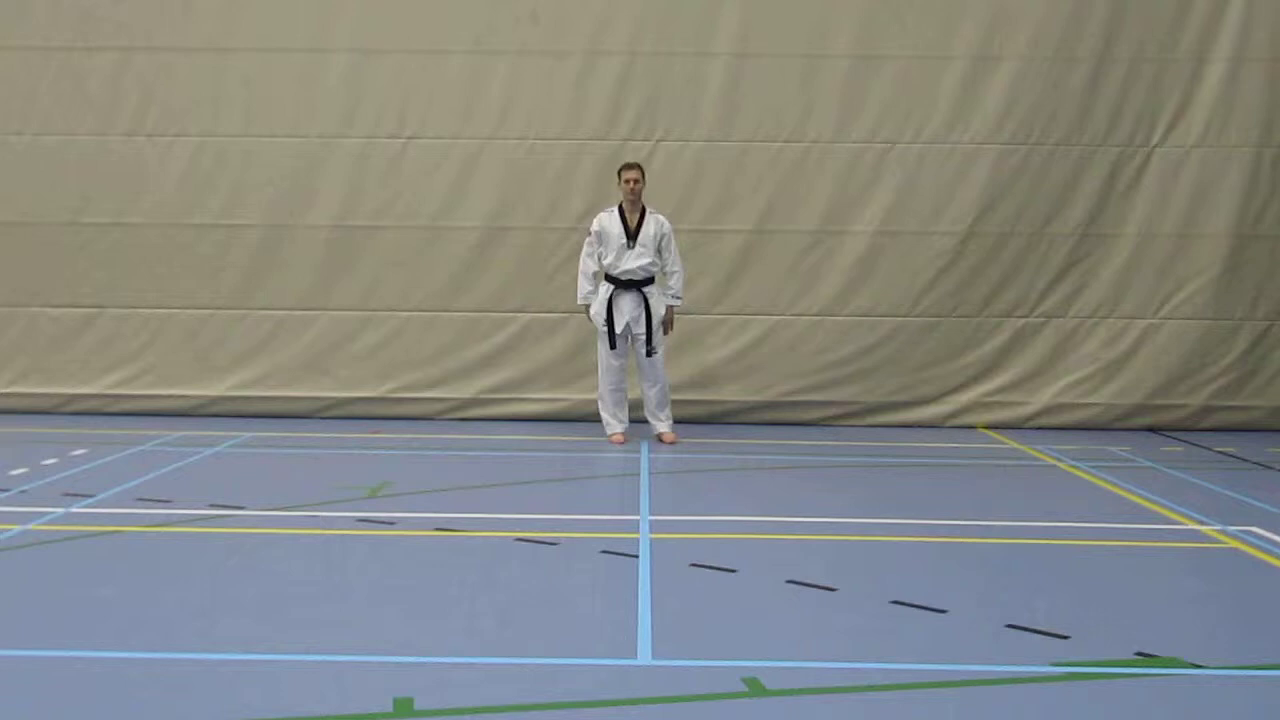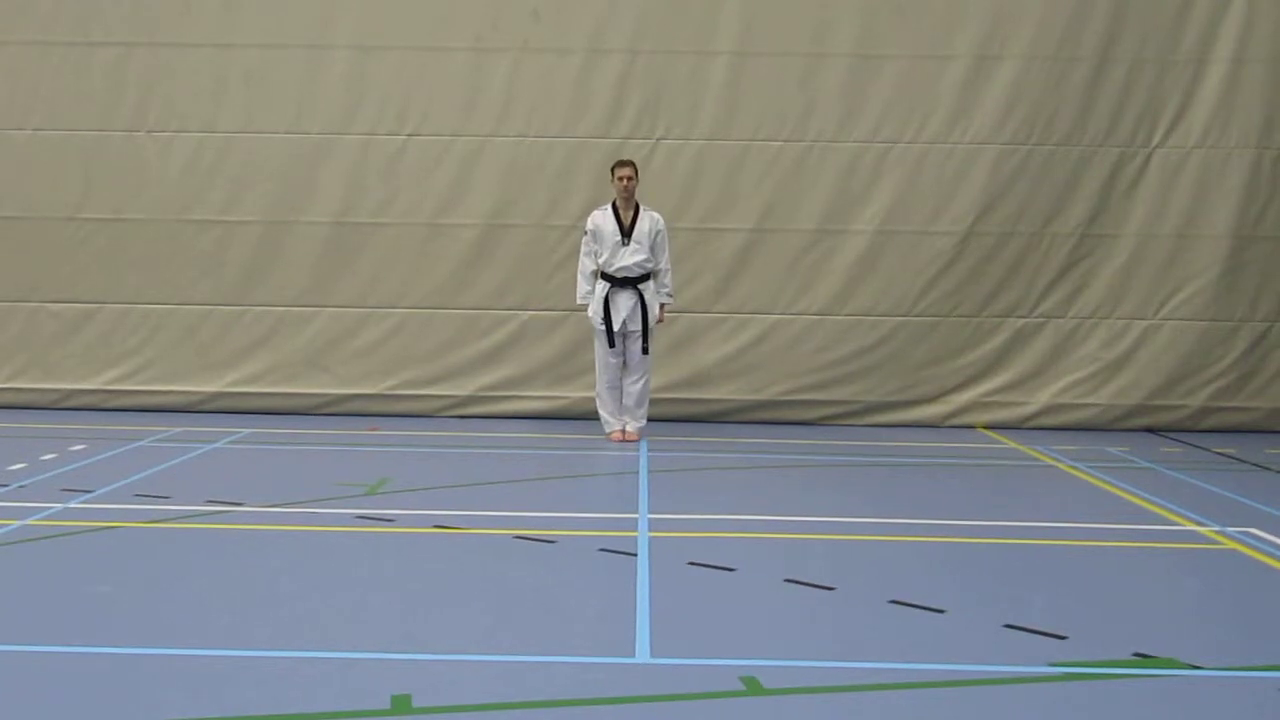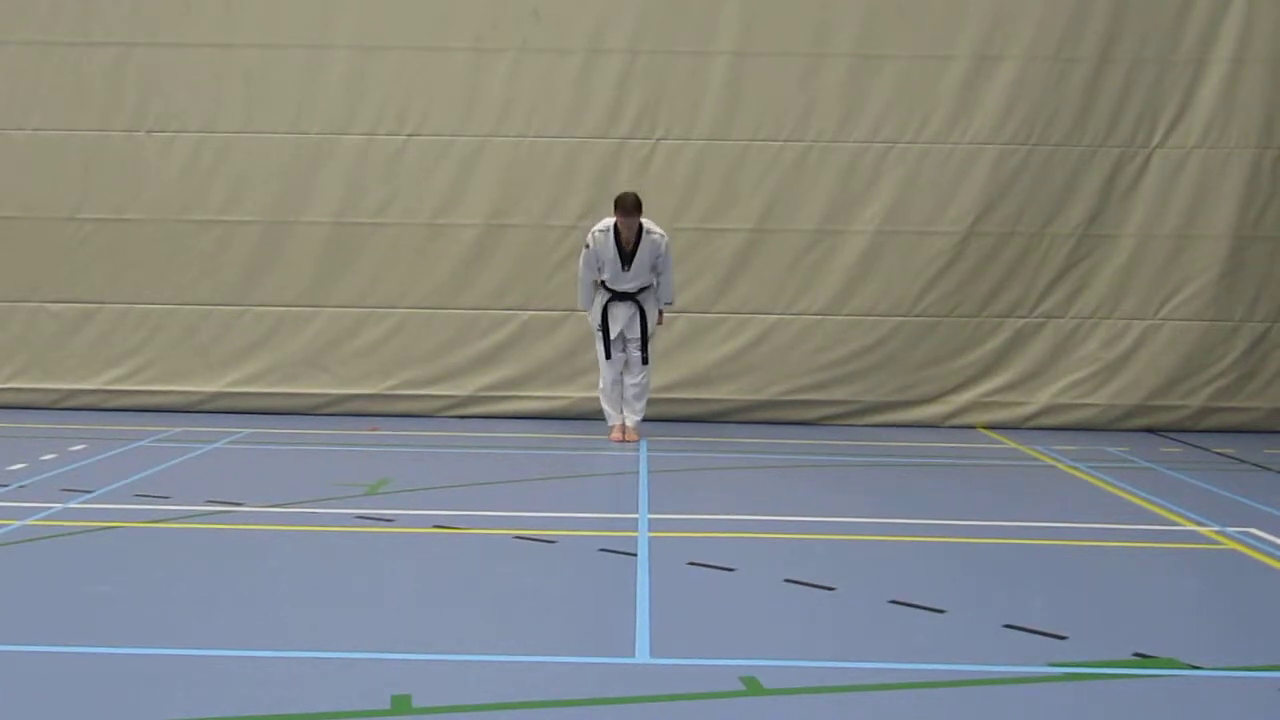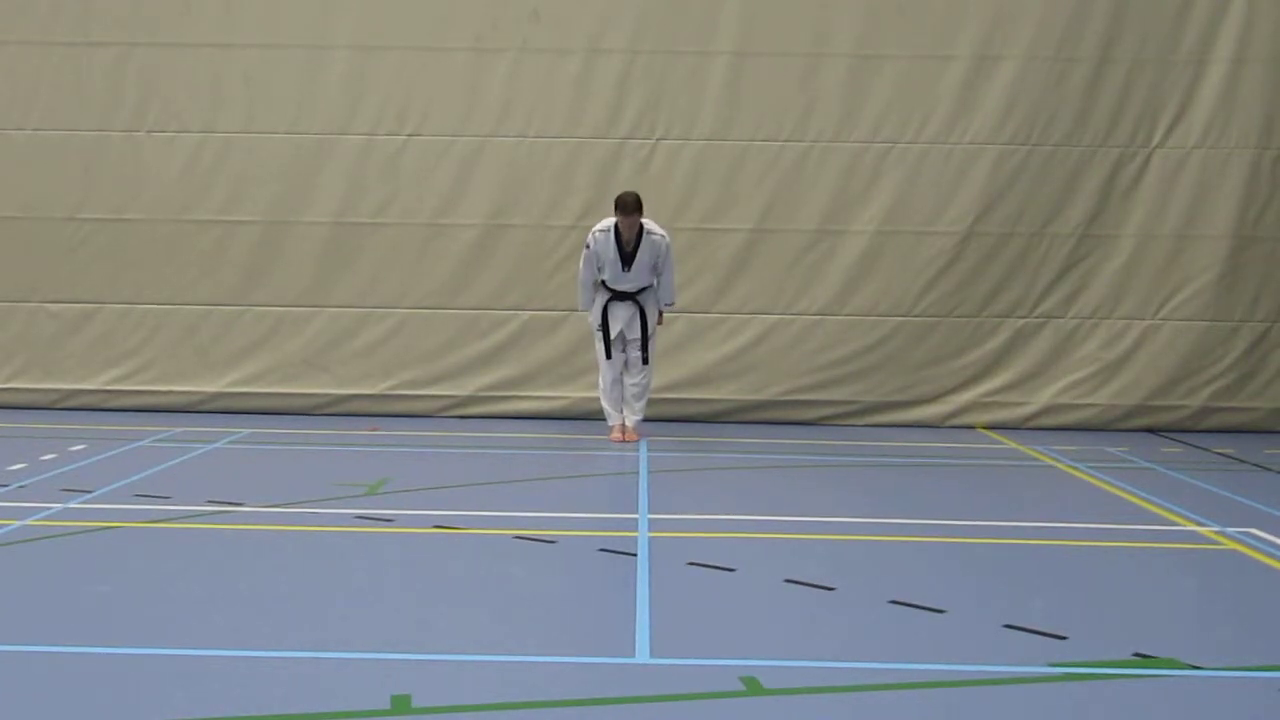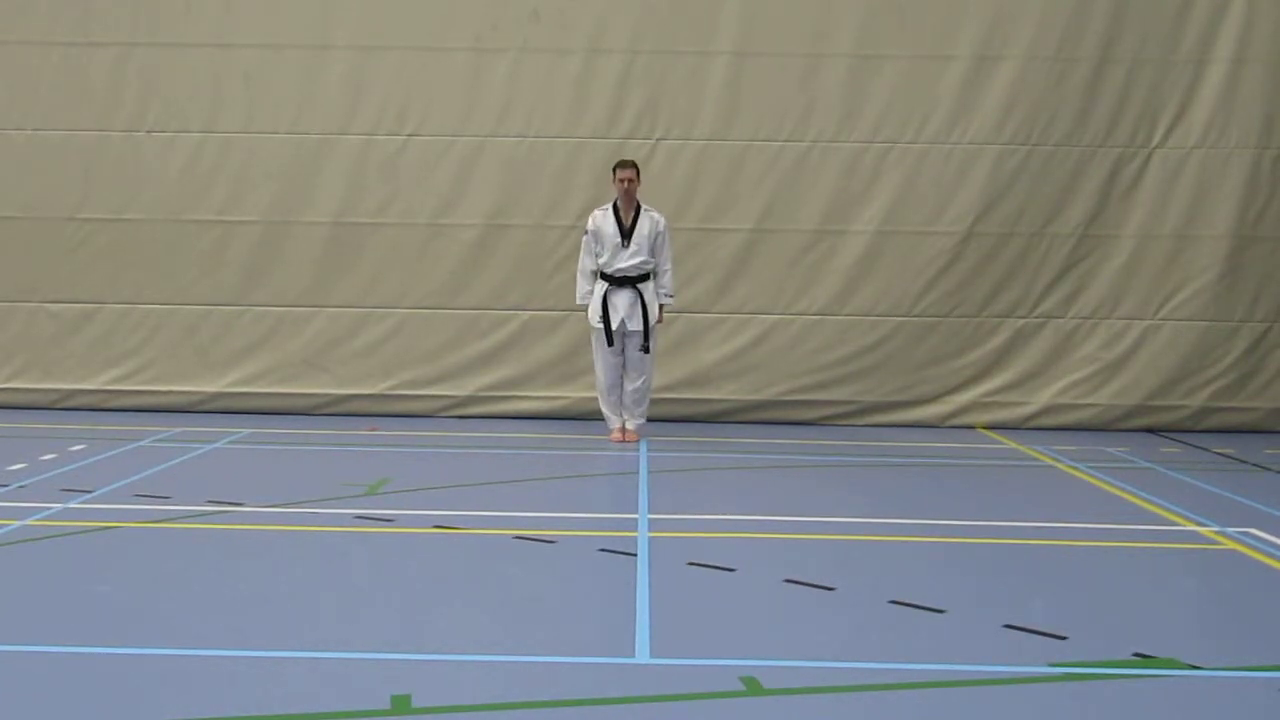
dt=1s
person 1, frame 1
left shoulder: (659, 224)
right shoulder: (603, 221)
left elbow: (673, 267)
right elbow: (588, 263)
left wrist: (670, 306)
right wrist: (588, 302)
left hip: (646, 299)
right hip: (612, 299)
left knee: (653, 367)
right knee: (611, 367)
left ankle: (662, 424)
right ankle: (615, 426)
person 1, frame 2
left shoulder: (653, 220)
right shoulder: (597, 219)
left elbow: (663, 265)
right elbow: (587, 263)
left wrist: (662, 304)
right wrist: (587, 303)
left hip: (641, 297)
right hip: (608, 297)
left knee: (638, 365)
right knee: (609, 365)
left ankle: (633, 424)
right ankle: (613, 423)
person 1, frame 3
left shoulder: (658, 239)
right shoulder: (597, 236)
left elbow: (664, 275)
right elbow: (587, 275)
left wrist: (661, 309)
right wrist: (589, 309)
left hip: (642, 304)
right hip: (608, 304)
left knee: (638, 366)
right knee: (610, 365)
left ankle: (631, 422)
right ankle: (615, 422)
person 1, frame 4
left shoulder: (658, 239)
right shoulder: (598, 236)
left elbow: (665, 276)
right elbow: (587, 275)
left wrist: (661, 309)
right wrist: (590, 309)
left hip: (642, 304)
right hip: (608, 304)
left knee: (638, 366)
right knee: (610, 366)
left ankle: (631, 422)
right ankle: (615, 422)
person 1, frame 5
left shoulder: (655, 221)
right shoulder: (598, 219)
left elbow: (664, 265)
right elbow: (587, 264)
left wrist: (661, 305)
right wrist: (588, 303)
left hip: (641, 297)
right hip: (608, 297)
left knee: (639, 366)
right knee: (608, 366)
left ankle: (633, 423)
right ankle: (615, 423)
